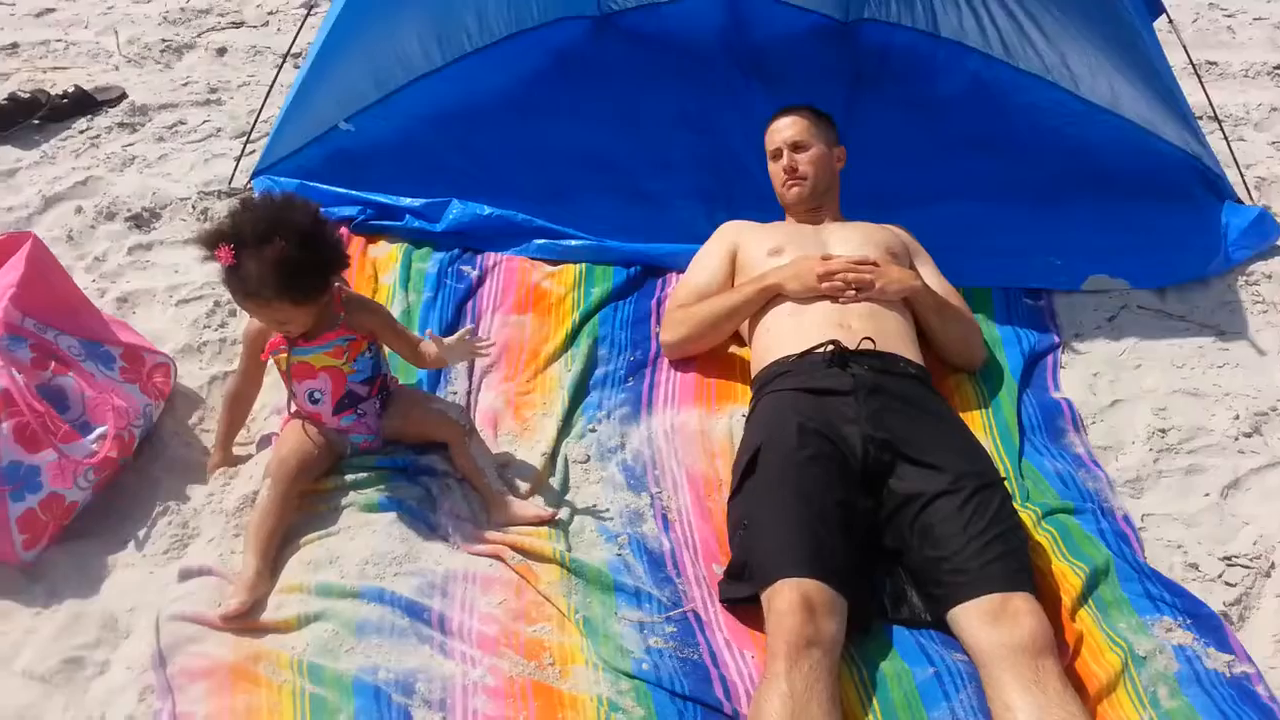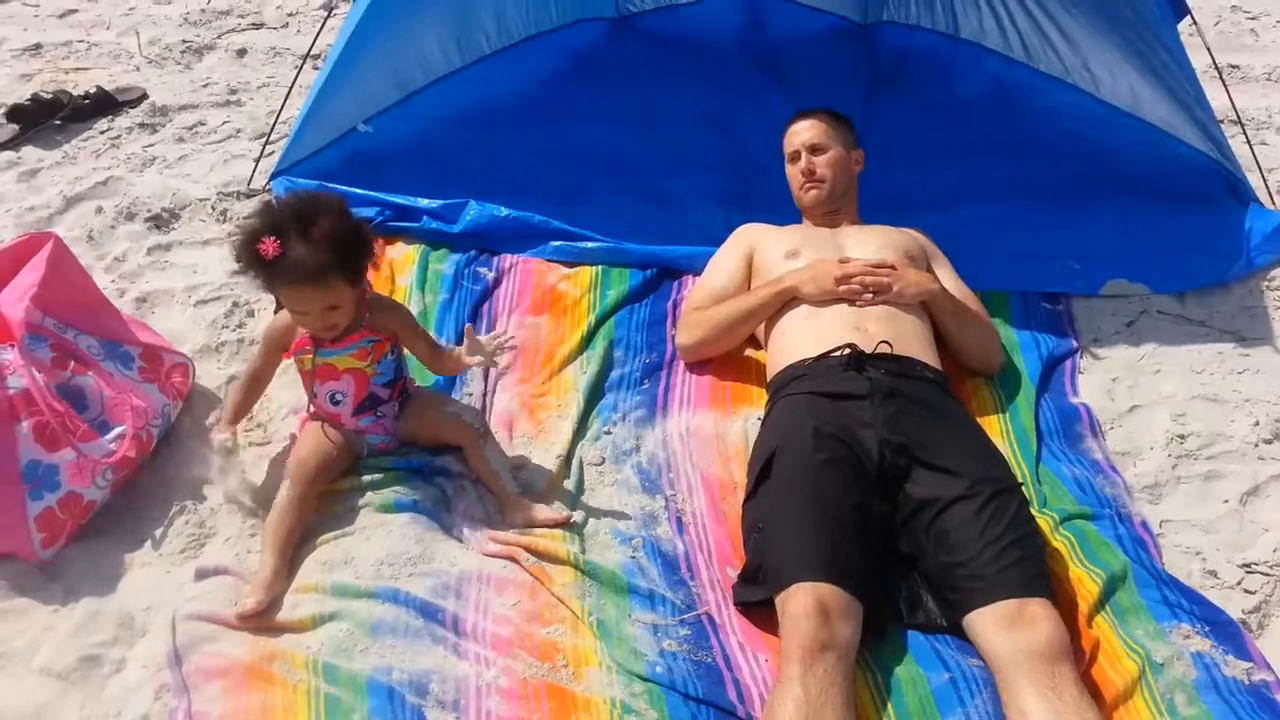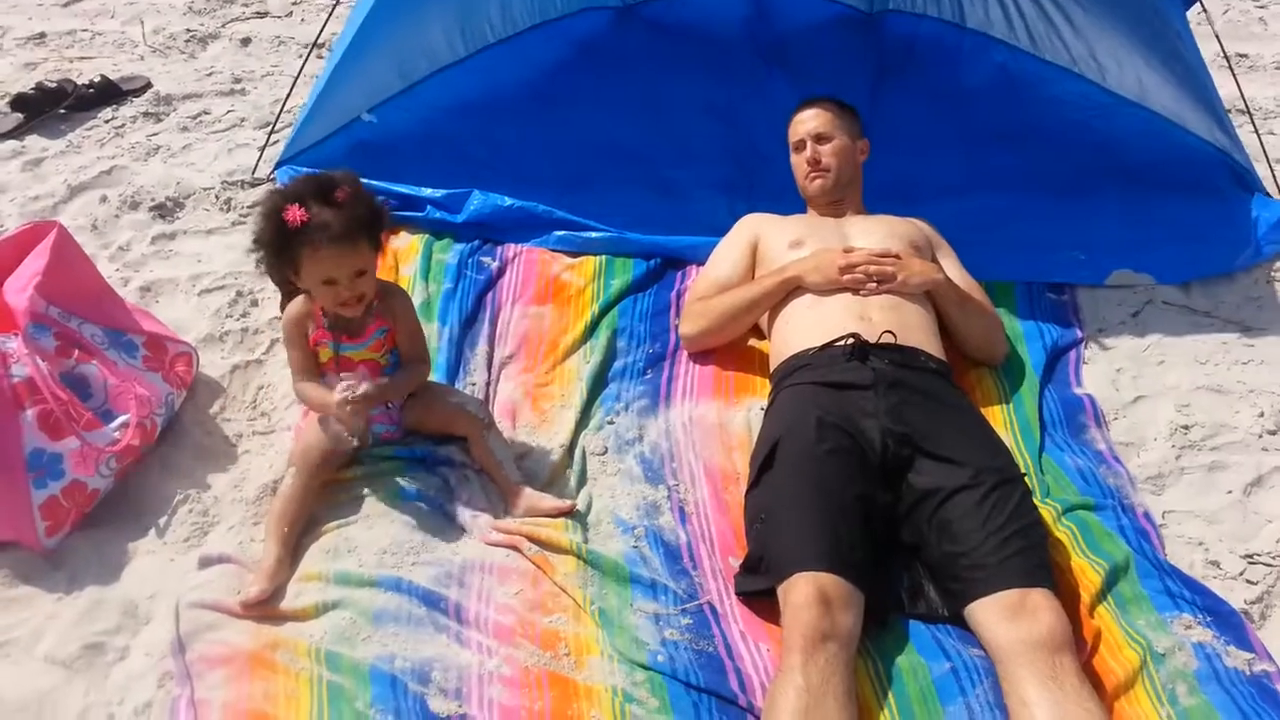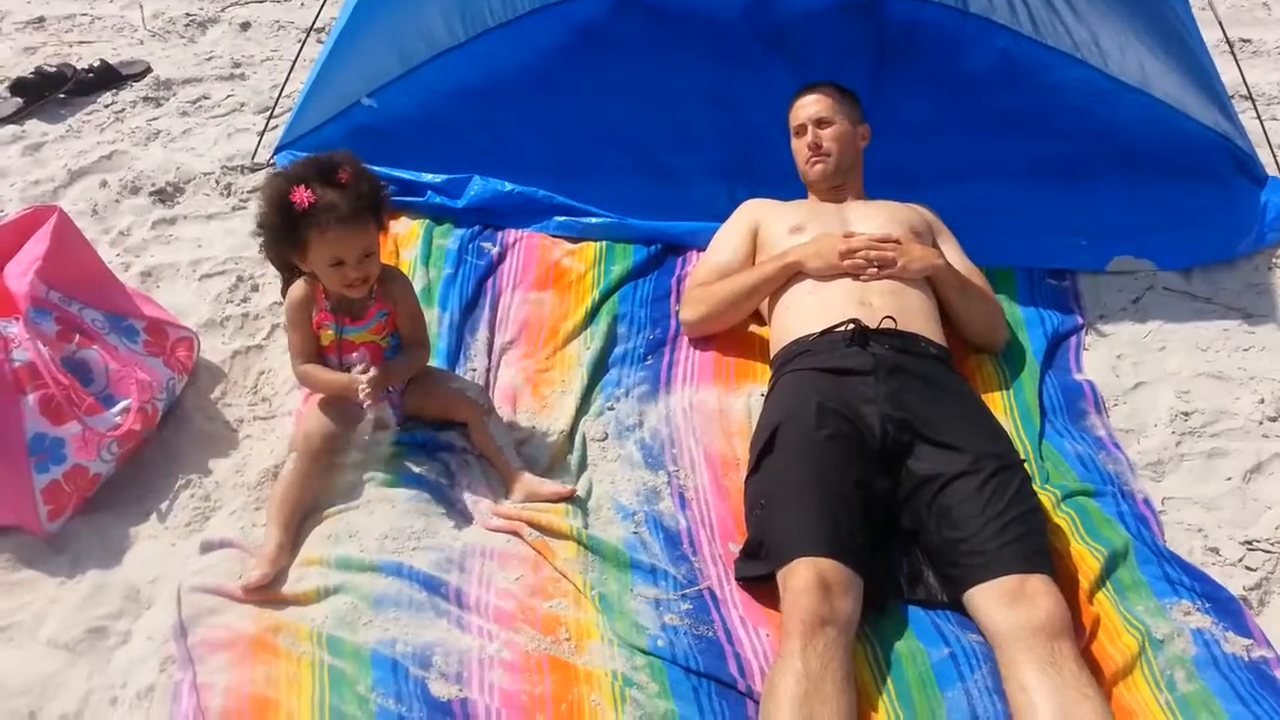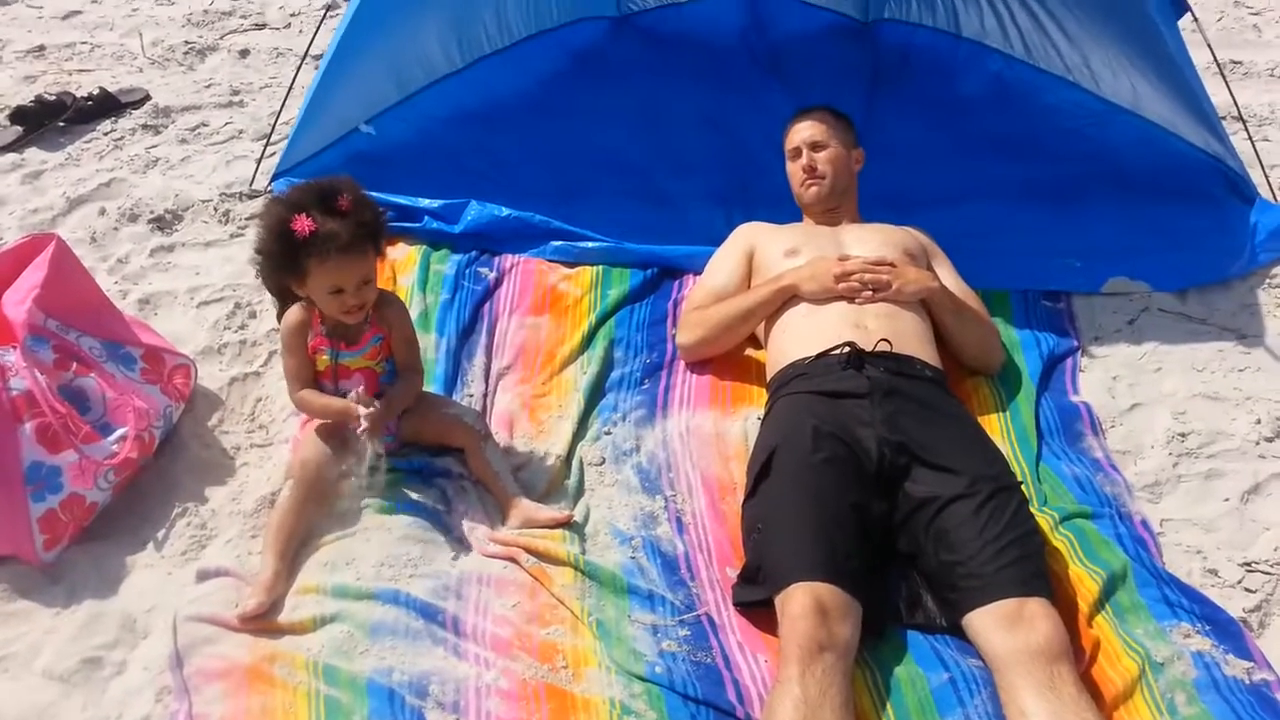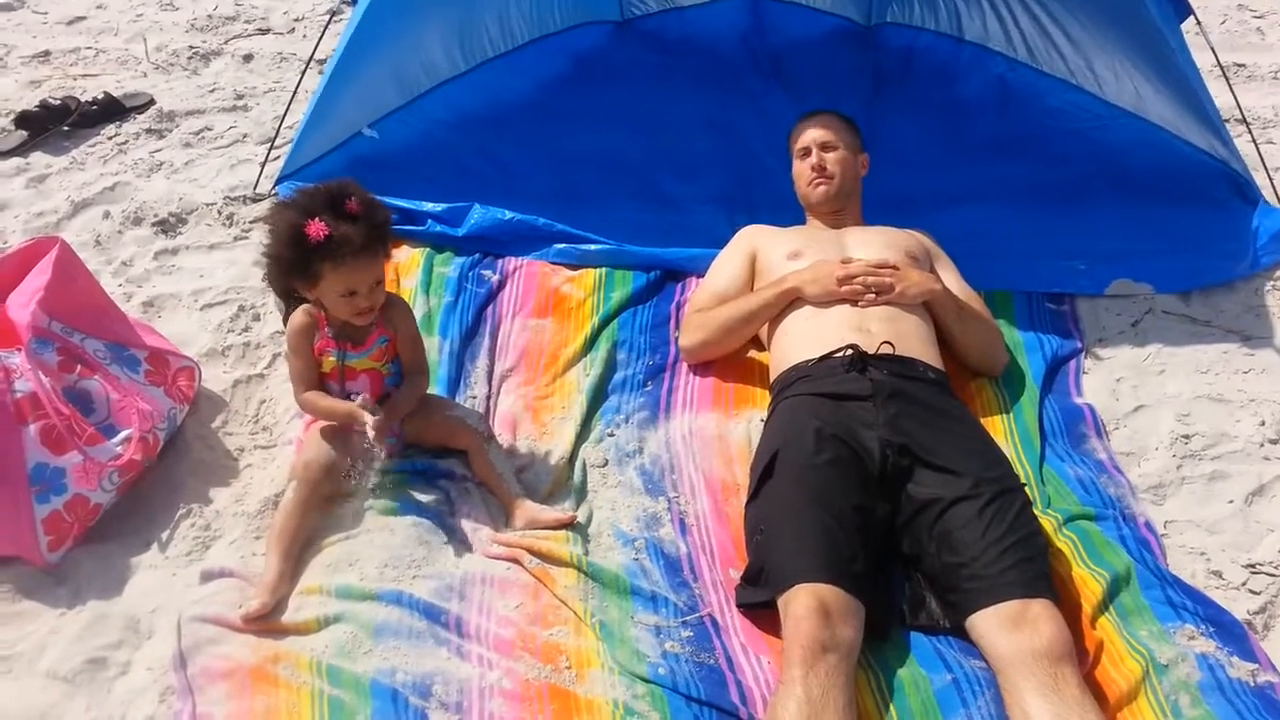
dt=0.3s
person 1, frame 1
left shoulder: (893, 237)
right shoulder: (740, 235)
left elbow: (971, 351)
right elbow: (674, 333)
left wrist: (912, 287)
right wrist: (776, 282)
left hip: (911, 404)
right hip: (797, 402)
left knee: (1020, 633)
right knee: (800, 626)
person 1, frame 2
left shoulder: (912, 241)
right shoulder: (758, 238)
left elbow: (989, 356)
right elbow: (689, 337)
left wrist: (929, 291)
right wrist: (793, 286)
left hip: (928, 409)
right hip: (814, 407)
left knee: (1035, 638)
right knee: (814, 630)
person 1, frame 3
left shoulder: (917, 231)
right shoulder: (761, 227)
left elbow: (992, 346)
right elbow: (694, 326)
left wrist: (935, 280)
right wrist: (796, 275)
left hip: (932, 399)
right hip: (817, 395)
left knee: (1037, 627)
right knee: (815, 619)
person 1, frame 4
left shoulder: (917, 215)
right shoulder: (763, 212)
left elbow: (994, 331)
right elbow: (693, 311)
left wrist: (934, 265)
right wrist: (797, 260)
left hip: (930, 382)
right hip: (818, 380)
left knee: (1037, 616)
right knee: (815, 608)
person 1, frame 5
left shoulder: (912, 240)
right shoulder: (757, 237)
left elbow: (989, 354)
right elbow: (691, 335)
left wrist: (928, 289)
right wrist: (792, 283)
left hip: (928, 408)
right hip: (814, 405)
left knee: (1035, 638)
right knee: (813, 631)
person 1, frame 6
left shoulder: (915, 241)
right shoulder: (760, 239)
left elbow: (993, 355)
right elbow: (693, 337)
left wrist: (933, 290)
right wrist: (795, 286)
left hip: (929, 408)
right hip: (816, 406)
left knee: (1040, 640)
right knee: (817, 633)
person 2, frame 1
left shoulder: (359, 312)
right shoulder: (260, 331)
left elbow: (414, 350)
right elbow: (242, 389)
left wrist: (445, 352)
right wrist: (222, 447)
left hip: (382, 408)
right hip: (317, 426)
left knee: (454, 424)
right knee: (279, 476)
left ankle: (497, 500)
right ankle: (254, 572)
person 2, frame 2
left shoulder: (385, 313)
right shoulder: (283, 330)
left elbow: (433, 356)
right elbow: (253, 377)
left wrist: (465, 358)
right wrist: (226, 425)
left hip: (401, 408)
right hip: (337, 428)
left knee: (470, 426)
right knee: (298, 474)
left ankle: (513, 503)
right ankle: (271, 571)
person 2, frame 3
left shoulder: (393, 301)
right shoulder: (300, 316)
left elbow: (418, 365)
right elbow: (304, 385)
left wrist: (380, 389)
right wrist: (333, 403)
left hip: (402, 400)
right hip: (339, 414)
left knee: (474, 415)
right knee: (303, 464)
left ankle: (517, 491)
right ankle: (274, 559)
person 2, frame 4
left shoulder: (394, 285)
right shoulder: (301, 299)
left elbow: (418, 349)
right elbow: (304, 368)
left wrist: (383, 377)
right wrist: (351, 384)
left hip: (402, 383)
right hip: (339, 397)
left knee: (474, 401)
right knee: (306, 449)
left ankle: (517, 477)
right ankle: (275, 544)
person 2, frame 5
left shoulder: (389, 309)
right shoulder: (297, 324)
left elbow: (412, 375)
right elbow: (301, 393)
left wrist: (384, 410)
right wrist: (351, 410)
left hip: (397, 410)
right hip: (335, 422)
left knee: (469, 425)
right knee: (304, 474)
left ankle: (514, 503)
right ankle: (272, 572)
person 2, frame 6
left shoulder: (394, 311)
right shoulder: (304, 326)
left elbow: (418, 375)
right elbow: (306, 394)
left wrist: (392, 412)
right wrist: (356, 413)
left hip: (402, 412)
right hip: (340, 424)
left knee: (473, 427)
right knee: (308, 474)
left ankle: (517, 504)
right ankle: (276, 572)
